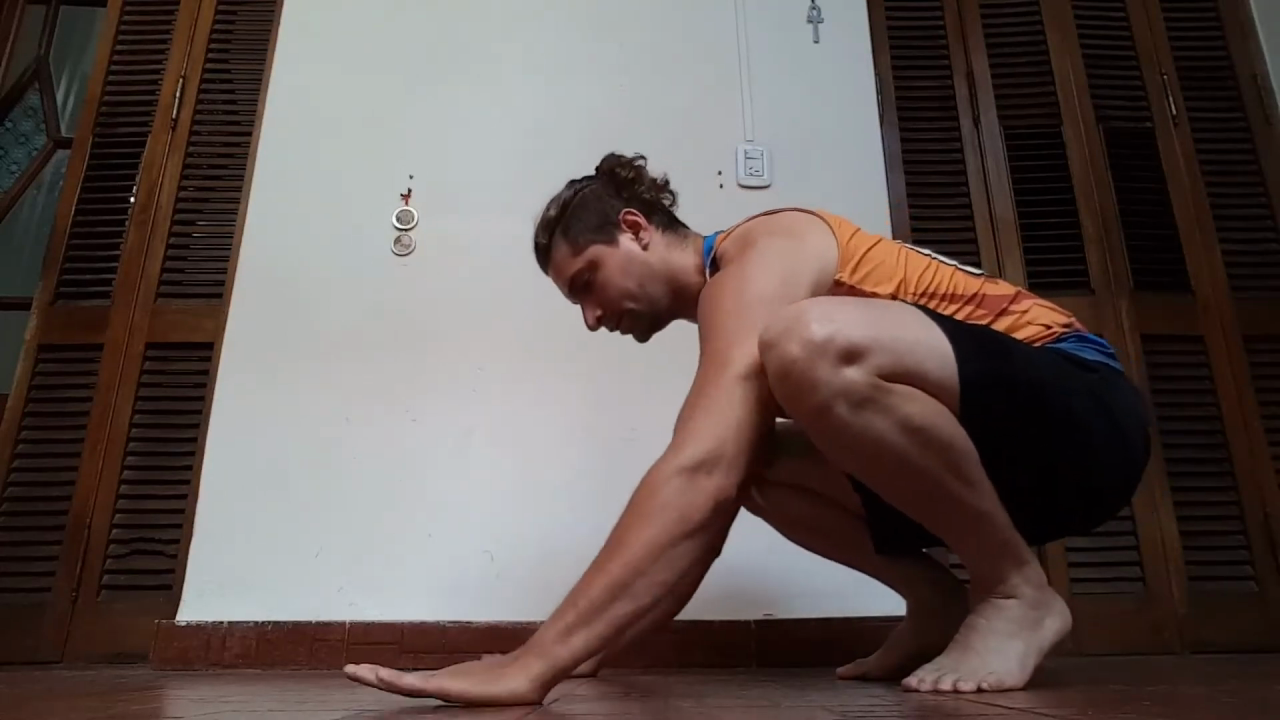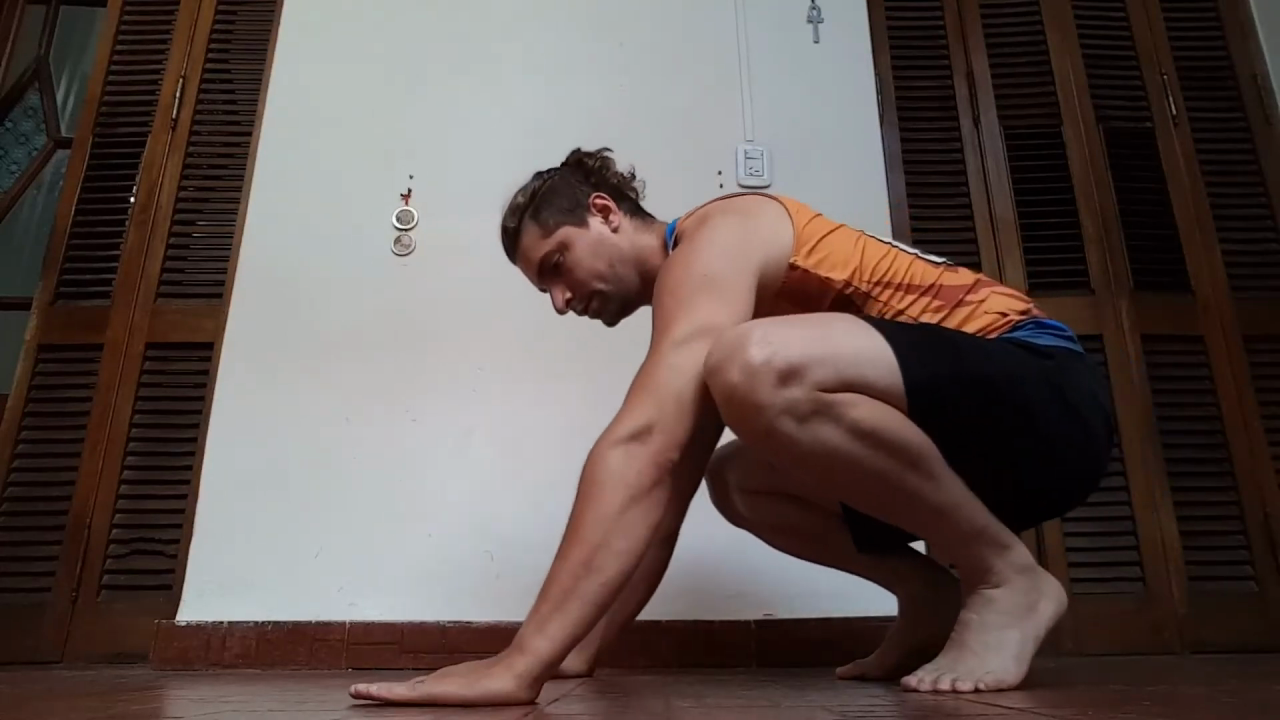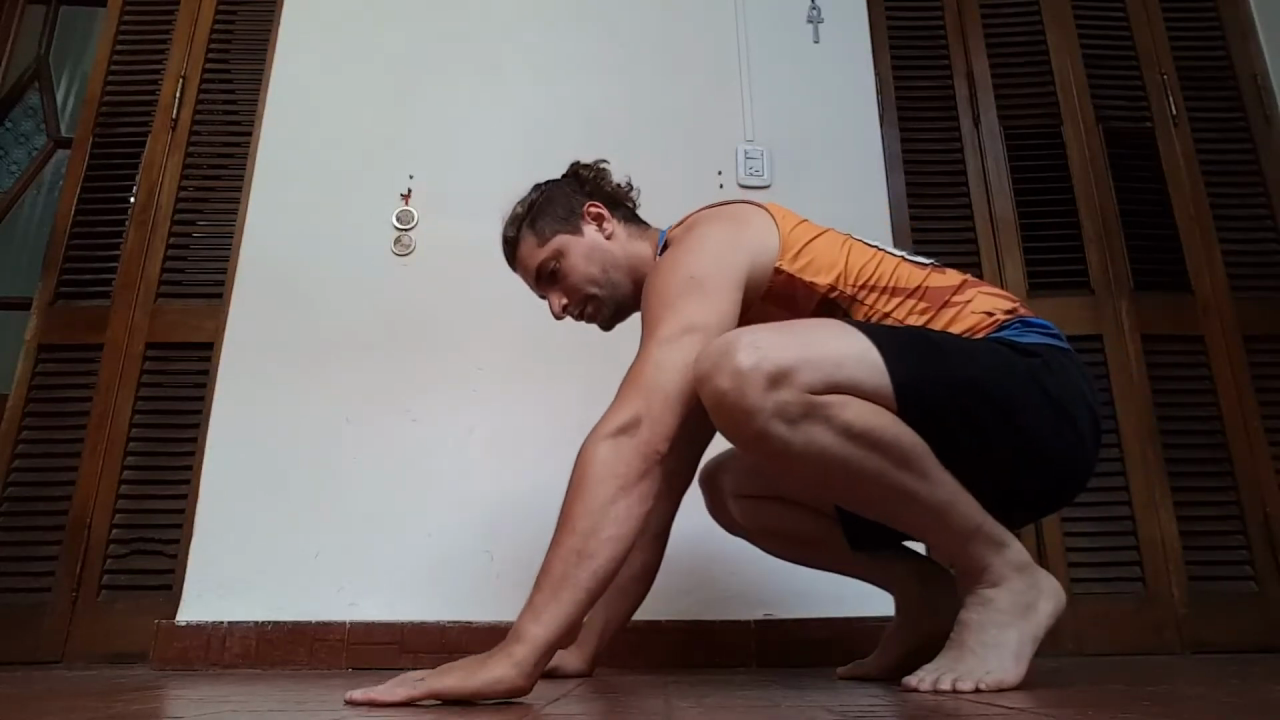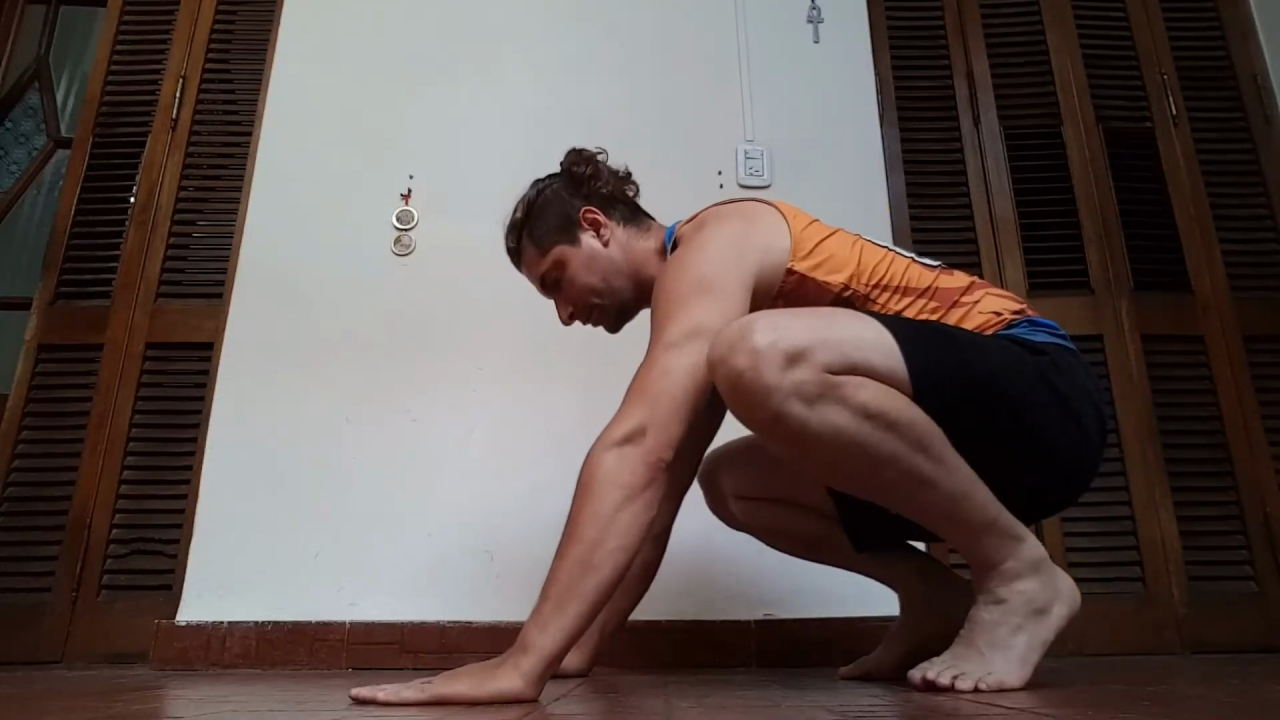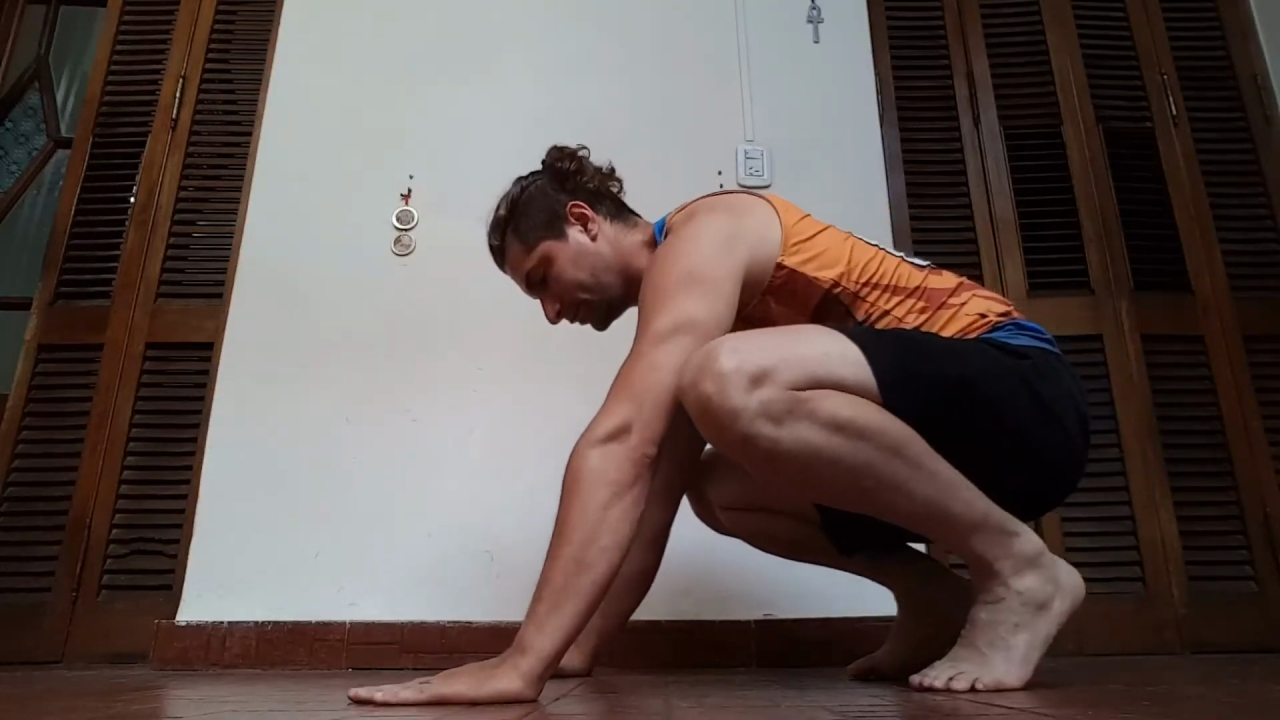
dt=0.3s
person 1, frame 1
left shoulder: (757, 257)
right shoulder: (736, 328)
left elbow: (697, 477)
right elbow: (703, 510)
left wrist: (536, 663)
right wrist: (581, 649)
left hip: (1080, 410)
right hip: (998, 446)
left knee: (811, 344)
right knee: (753, 465)
left ankle: (1015, 594)
right ankle: (941, 606)
person 1, frame 2
left shoulder: (717, 237)
right shoulder: (699, 311)
left elbow: (645, 446)
right elbow: (663, 493)
left wrist: (523, 662)
right wrist: (579, 650)
left hip: (1044, 396)
right hip: (970, 424)
left knee: (758, 368)
right knee: (735, 480)
left ankle: (1004, 581)
right ankle: (935, 600)
person 1, frame 3
left shoulder: (705, 241)
right shoulder: (697, 311)
left elbow: (632, 442)
right elbow: (652, 492)
left wrist: (518, 652)
right wrist: (578, 650)
left hip: (1030, 390)
right hip: (966, 427)
left knee: (746, 374)
right knee: (730, 487)
left ankle: (1001, 577)
right ankle: (932, 597)
person 1, frame 4
left shoulder: (711, 245)
right shoulder: (702, 316)
left elbow: (638, 451)
right elbow: (658, 489)
left wrist: (525, 662)
right wrist: (579, 649)
left hip: (1039, 393)
right hip: (968, 426)
left knee: (762, 358)
right knee: (730, 481)
left ankle: (1017, 575)
right ankle: (939, 598)
person 1, frame 5
left shoulder: (701, 235)
right shoulder: (687, 314)
left elbow: (623, 445)
right elbow: (651, 488)
left wrist: (524, 661)
right wrist: (577, 650)
left hip: (1020, 394)
right hip: (957, 424)
left knee: (729, 383)
right knee: (716, 486)
left ankle: (1015, 569)
right ankle: (935, 597)
